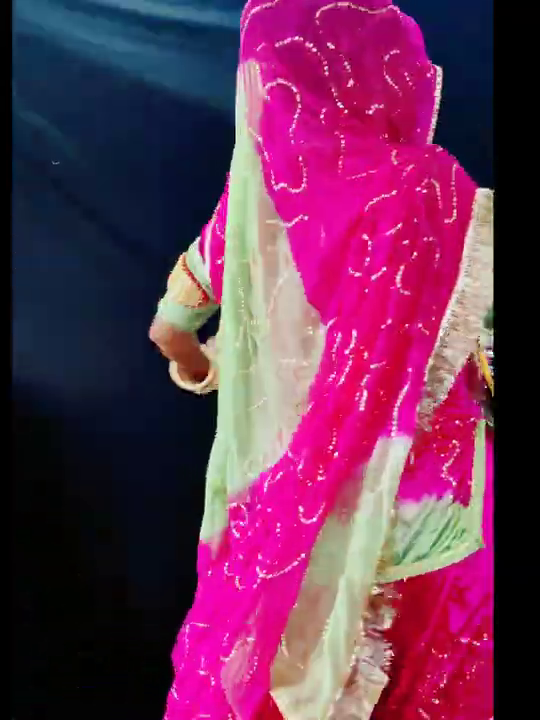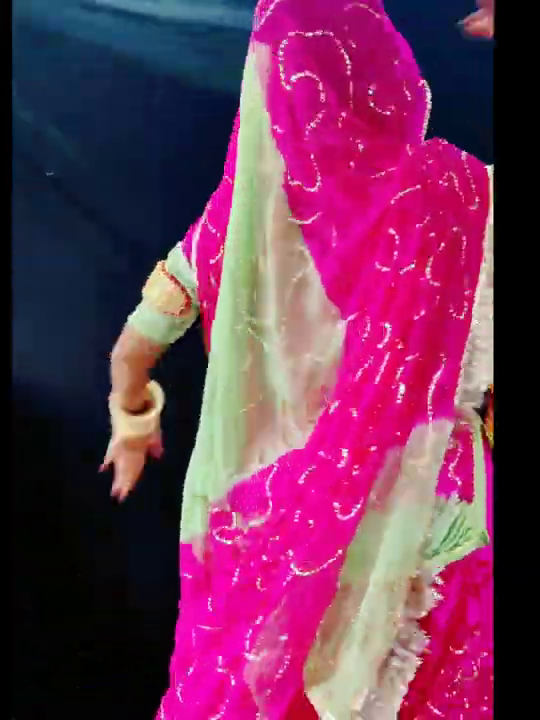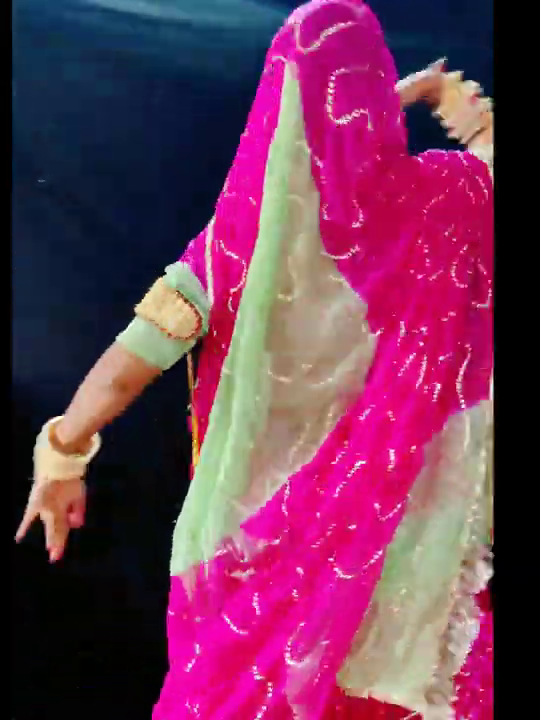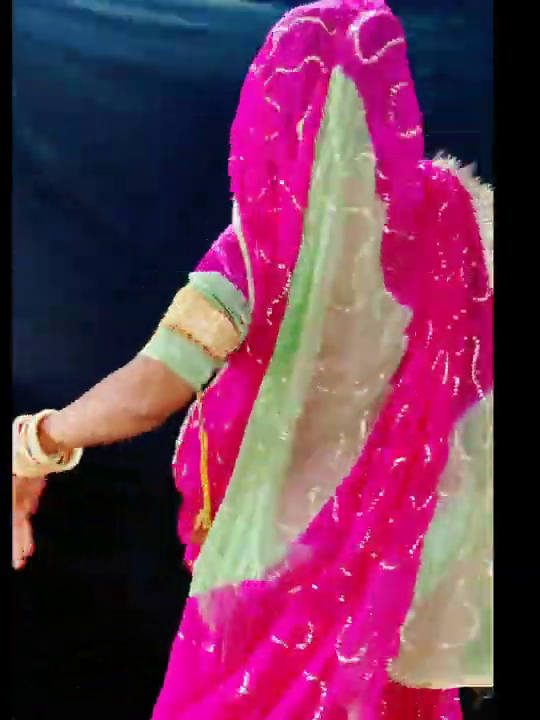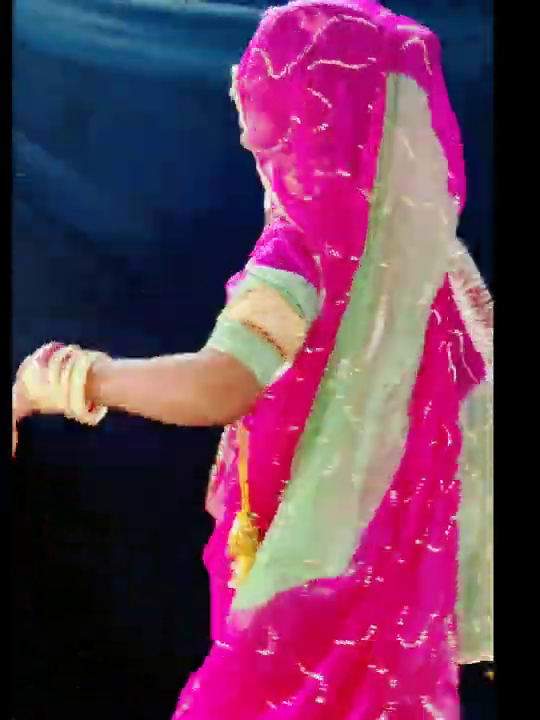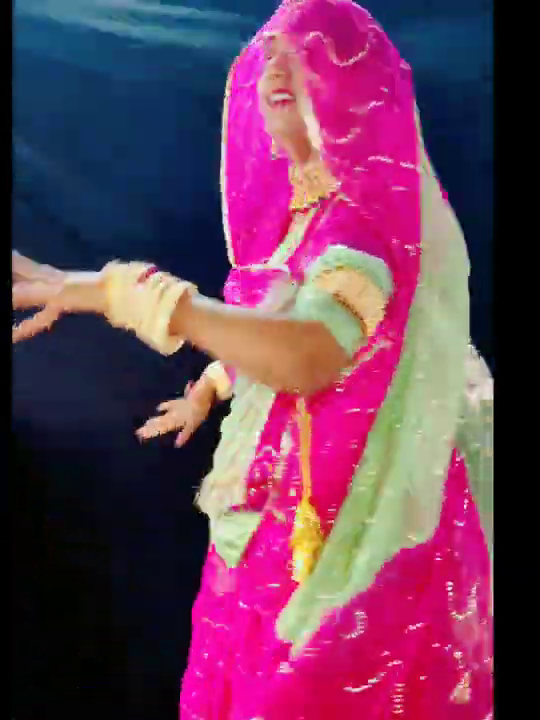
dt=0.1s
person 1, frame 1
left shoulder: (257, 199)
right shoulder: (447, 203)
left elbow: (170, 327)
left wrist: (196, 368)
left hip: (292, 517)
right hip: (421, 517)
person 1, frame 2
left shoulder: (244, 203)
right shoulder: (455, 190)
left elbow: (135, 347)
left wrist: (132, 418)
left hip: (279, 517)
right hip: (414, 515)
person 1, frame 3
left shoulder: (248, 230)
right shoulder: (457, 194)
left elbow: (120, 372)
left wrist: (59, 459)
right wrist: (450, 95)
left hip: (281, 535)
right hip: (411, 534)
person 1, frame 4
left shoulder: (261, 241)
right shoulder: (443, 202)
left elbow: (149, 393)
left wrist: (36, 451)
left hip: (293, 543)
right hip: (403, 532)
person 1, frame 5
left shoulder: (322, 231)
right shoulder: (400, 203)
left elbow: (220, 397)
left wrist: (49, 378)
left hip: (332, 544)
right hip: (385, 517)
person 1, frame 6
left shoulder: (366, 220)
right shoulder: (310, 213)
left elbow: (308, 361)
left wrist: (118, 290)
right wrist: (210, 383)
left hip: (343, 540)
right hip: (299, 527)
